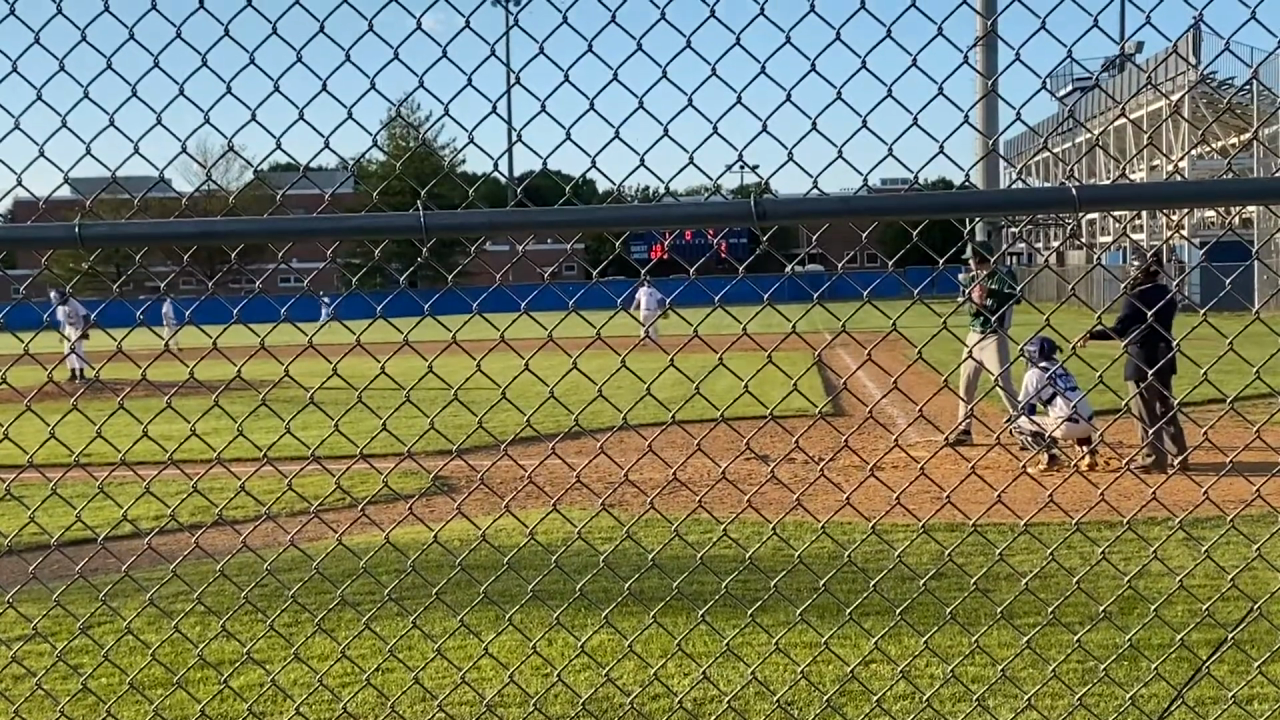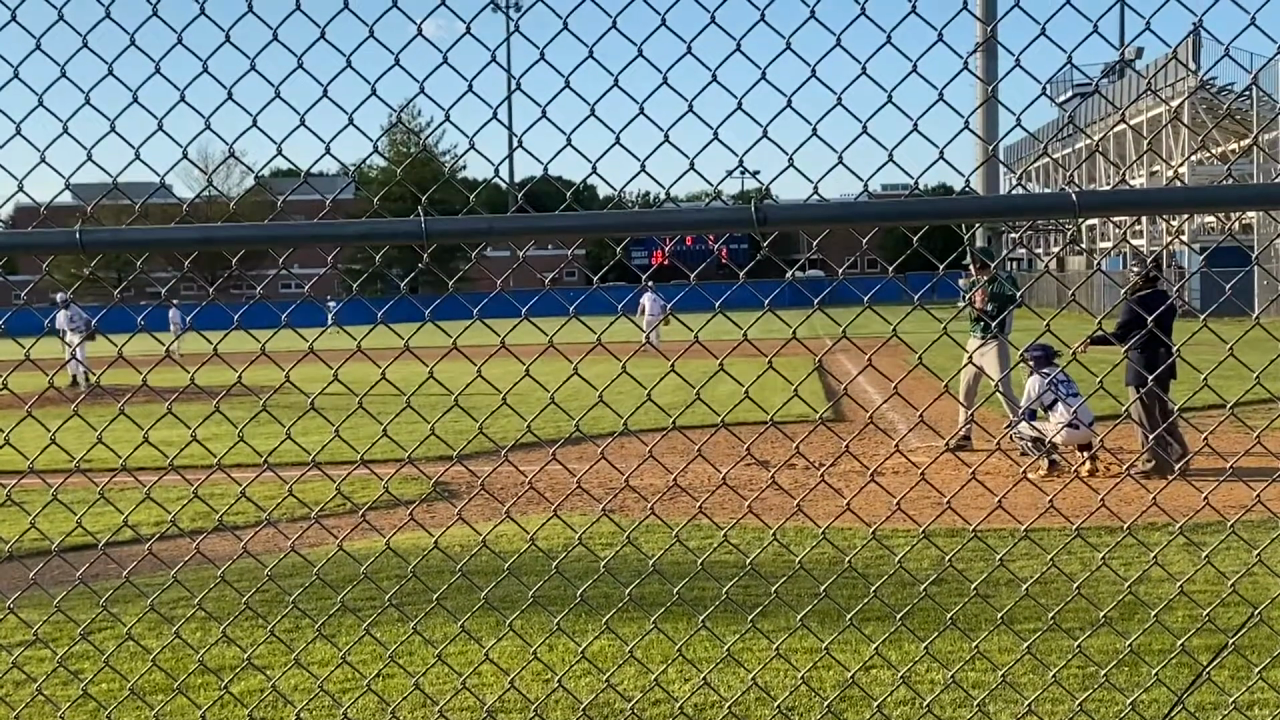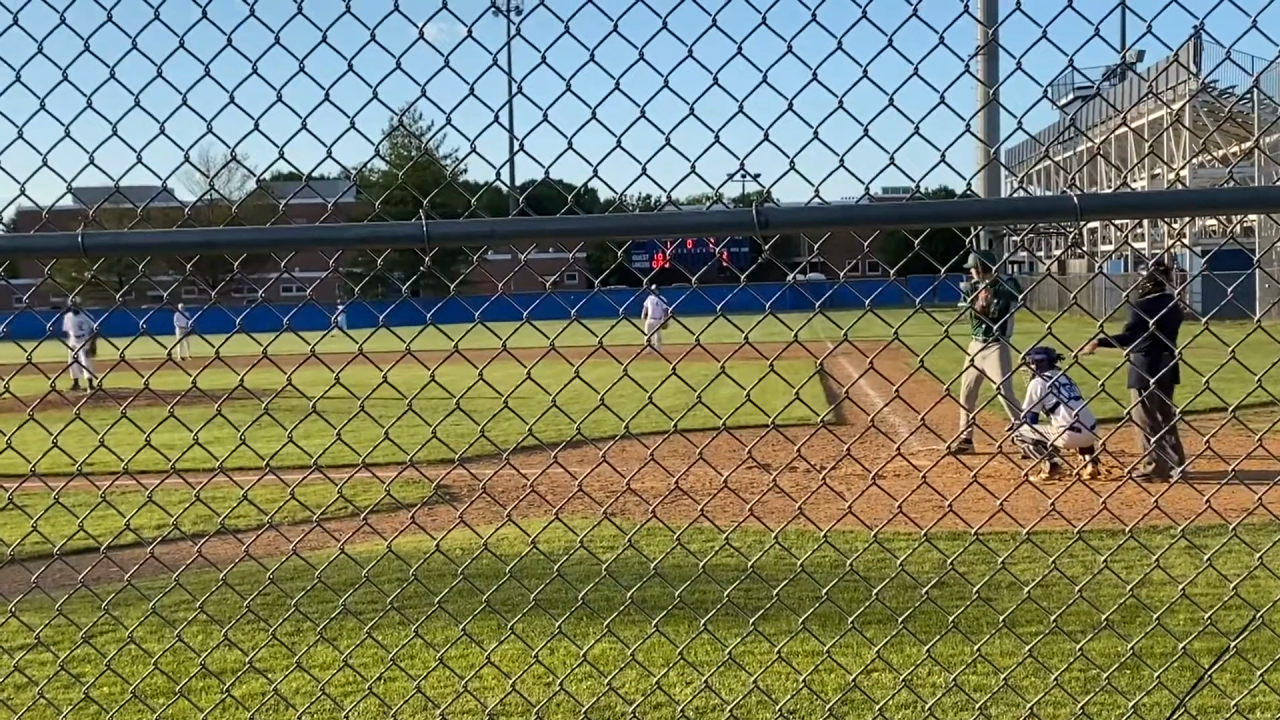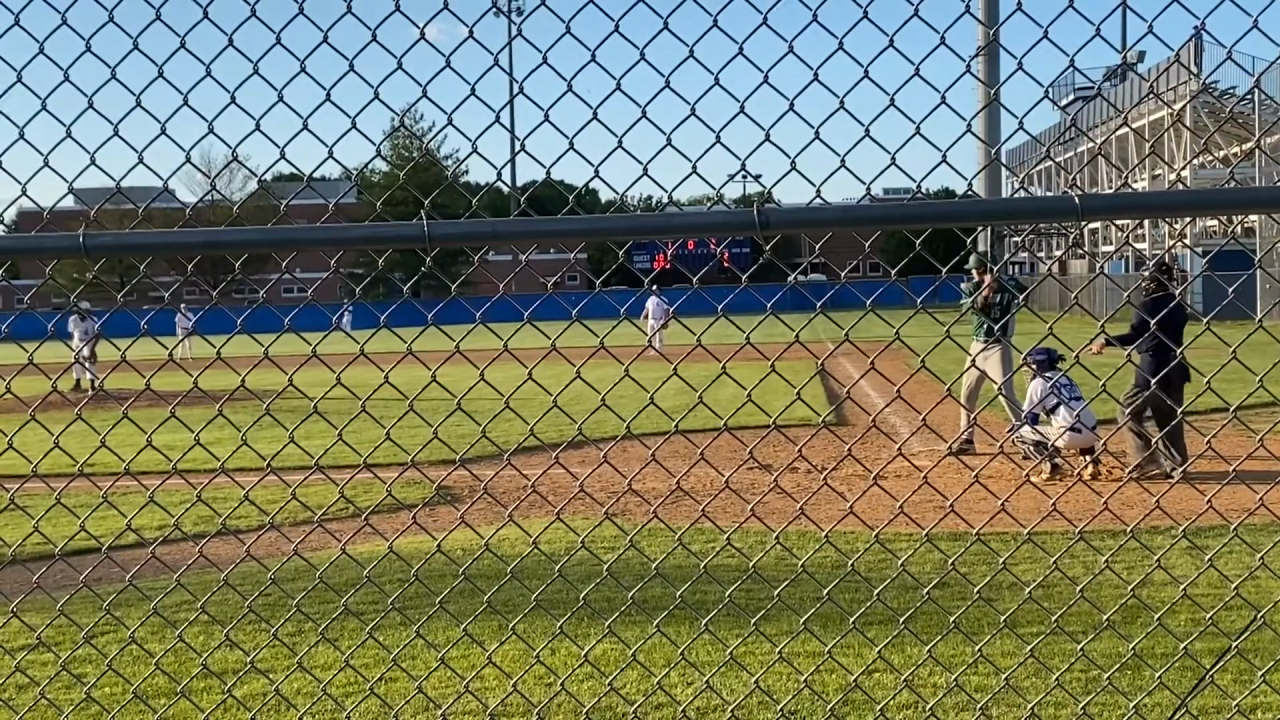
dt=0.3s
person 1, frame 1
left shoulder: (1135, 297)
right shoulder: (1168, 295)
left elbow: (1119, 330)
left wrist: (1090, 335)
left hip: (1142, 357)
right hip: (1164, 356)
left knee: (1145, 412)
right knee: (1166, 408)
left ankle: (1153, 460)
right ankle: (1178, 456)
person 1, frame 2
left shoulder: (1134, 303)
right shoulder: (1167, 300)
left elbow: (1120, 335)
left wrist: (1091, 340)
left hip: (1142, 361)
right hip: (1164, 360)
left knee: (1145, 416)
right knee: (1163, 411)
left ankle: (1154, 465)
right ankle: (1177, 457)
person 1, frame 3
left shoulder: (1142, 305)
right shoulder: (1174, 305)
left elbow: (1128, 337)
left wrist: (1098, 341)
left hip: (1146, 365)
right hip: (1168, 365)
left knee: (1146, 420)
right knee: (1166, 417)
left ankle: (1155, 468)
right ankle: (1175, 465)
person 1, frame 4
left shoulder: (1147, 305)
right shoulder: (1178, 305)
left elbow: (1135, 336)
left wrist: (1106, 341)
left hip: (1153, 365)
right hip: (1175, 365)
left knee: (1129, 413)
right knee: (1171, 417)
left ankle: (1146, 463)
right ankle: (1177, 466)
person 2, frame 1
left shoulder: (1004, 275)
right shoulder: (971, 279)
left elbow: (1015, 298)
right elbow: (970, 310)
left wrist: (988, 292)
right wrist: (975, 302)
left hip: (995, 337)
right hip: (974, 335)
left knee: (1003, 384)
right knee: (966, 383)
right ankle: (964, 429)
person 2, frame 2
left shoulder: (1004, 280)
right shoulder: (971, 284)
left elbow: (1016, 300)
right elbow: (970, 316)
left wrist: (990, 295)
right wrist: (977, 307)
left hip: (995, 343)
right hip: (974, 341)
left knee: (1003, 389)
right knee: (966, 389)
right ankle: (964, 435)
person 2, frame 3
left shoulder: (1005, 284)
right shoulder: (971, 287)
left elbow: (1020, 297)
right elbow: (970, 313)
left wrist: (993, 293)
right wrist: (980, 303)
left hip: (997, 346)
right hip: (976, 345)
left knee: (1005, 393)
right knee: (967, 393)
right ankle: (965, 438)
person 2, frame 4
left shoulder: (1007, 284)
right shoulder: (972, 287)
left elbow: (1024, 292)
right elbow: (969, 307)
left wrist: (997, 285)
right wrist: (984, 294)
left hip: (998, 346)
right hip: (977, 345)
left knee: (1005, 393)
right knee: (967, 393)
right ankle: (966, 439)
